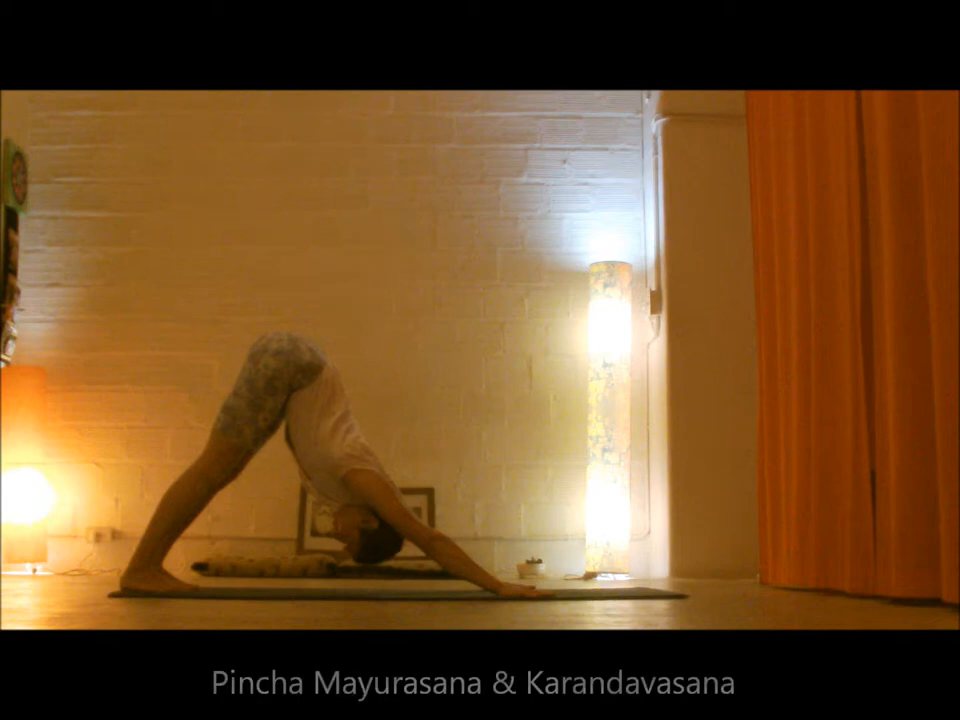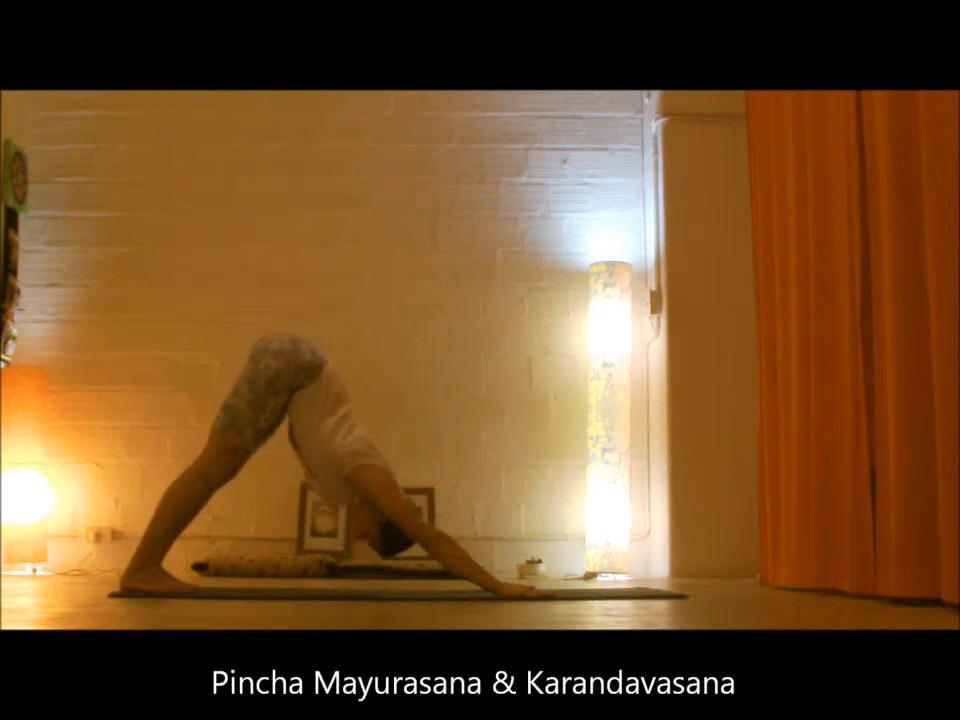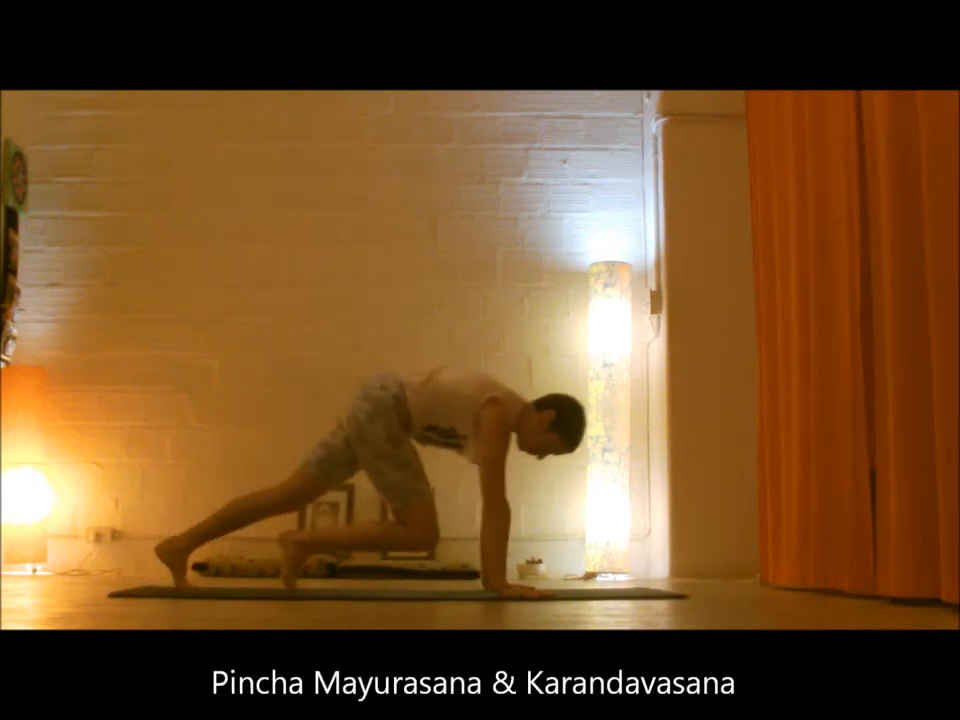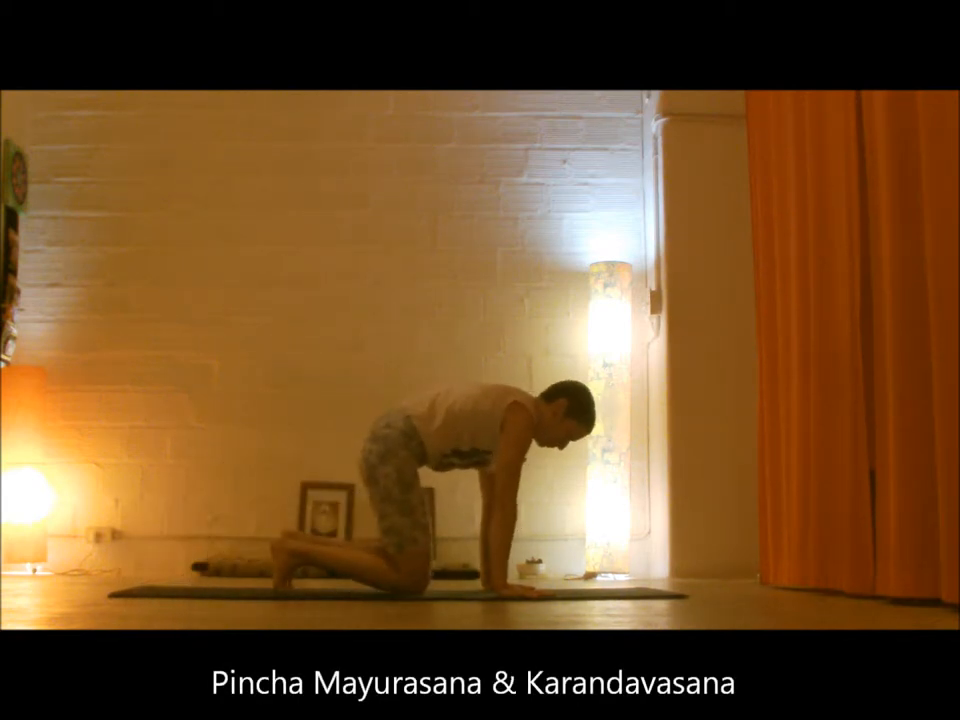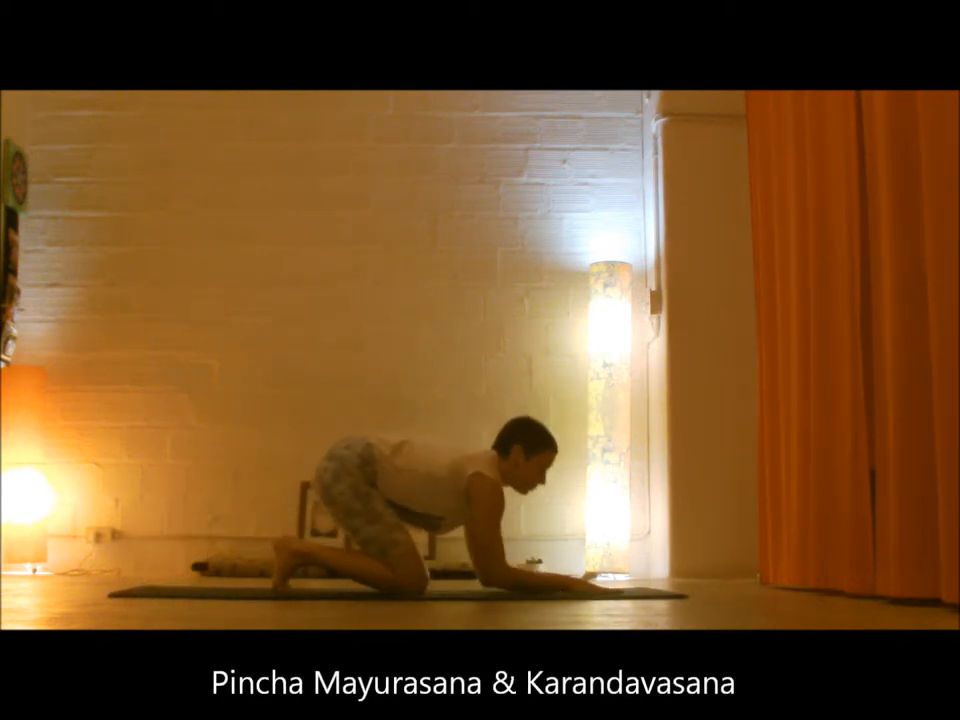
dt=1s
person 1, frame 1
right shoulder: (360, 481)
left elbow: (430, 540)
right elbow: (431, 540)
left hip: (291, 367)
right hip: (283, 359)
left knee: (224, 472)
right knee: (212, 468)
left ankle: (149, 566)
right ankle: (140, 568)
person 1, frame 2
left shoulder: (373, 483)
right shoulder: (368, 479)
left elbow: (432, 539)
right elbow: (432, 538)
left hip: (290, 368)
right hip: (285, 361)
left knee: (222, 471)
right knee: (212, 467)
left ankle: (149, 566)
right ankle: (140, 568)
person 1, frame 3
left shoulder: (505, 416)
right shoulder: (499, 414)
left elbow: (492, 508)
right elbow: (495, 506)
left wrist: (491, 575)
right wrist: (498, 582)
left hip: (376, 406)
right hip: (381, 411)
left knee: (287, 497)
right knee: (421, 535)
left ankle: (179, 546)
right ankle: (305, 542)
person 1, frame 4
left shoulder: (499, 423)
right shoulder: (522, 416)
left elbow: (491, 506)
right elbow: (504, 505)
left wrist: (488, 578)
right wrist: (500, 582)
left hip: (389, 441)
right hip: (393, 448)
left knee: (406, 562)
right knee: (411, 581)
left ankle: (302, 544)
right ankle: (297, 552)
person 1, frame 5
left shoulder: (477, 472)
right shoulder: (486, 484)
left elbow: (486, 571)
right elbow: (494, 574)
left wrist: (557, 585)
right wrist: (570, 583)
left hip: (349, 464)
right hip: (350, 470)
left knee: (405, 573)
right knee: (411, 582)
left ankle: (298, 551)
right ankle: (300, 552)
